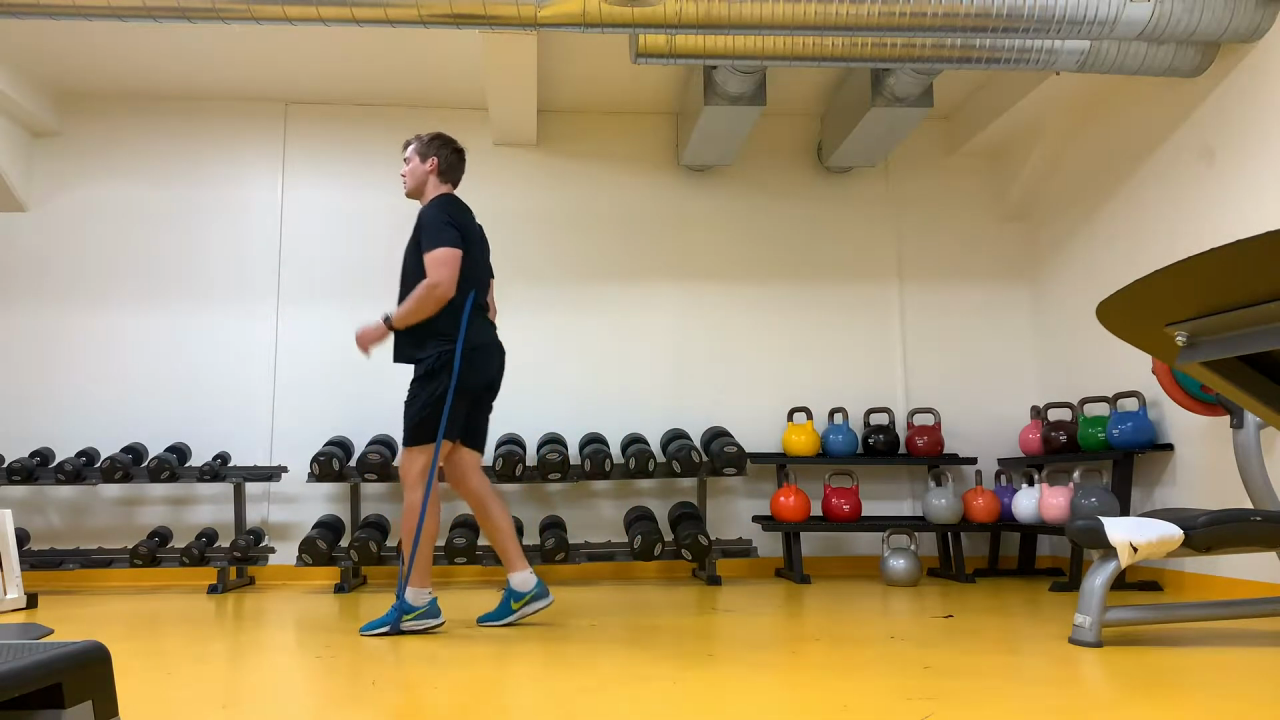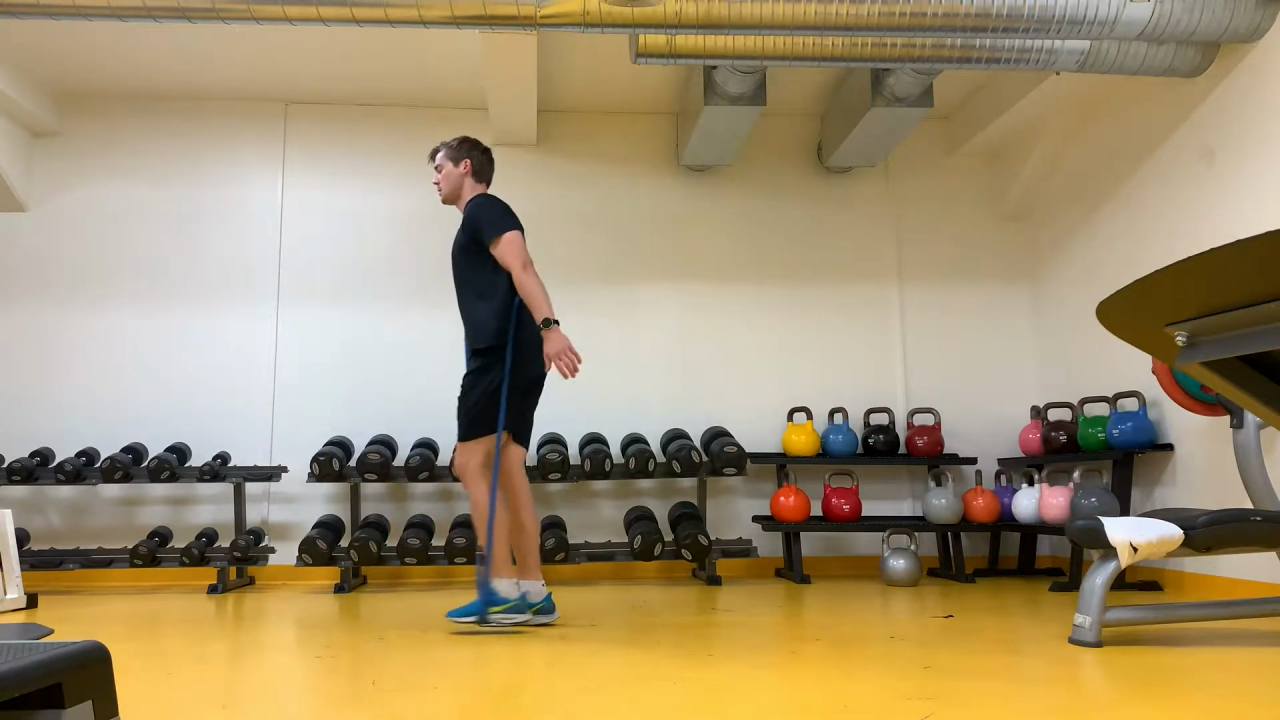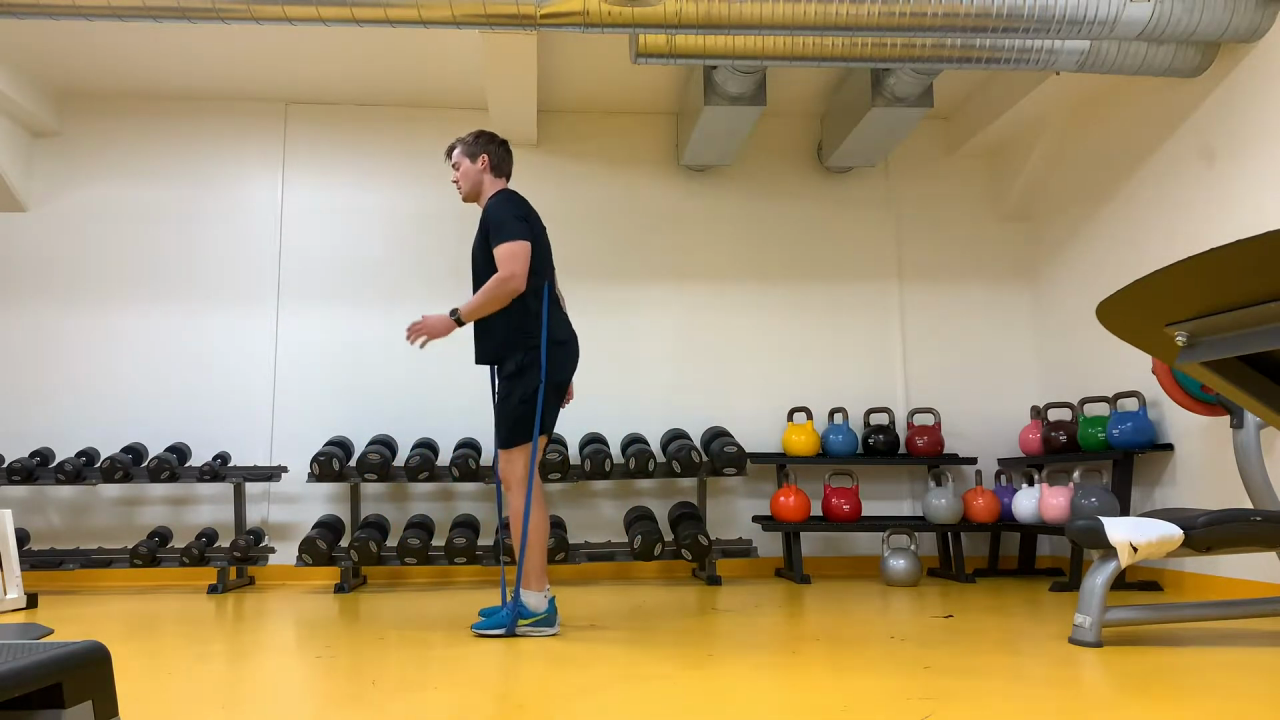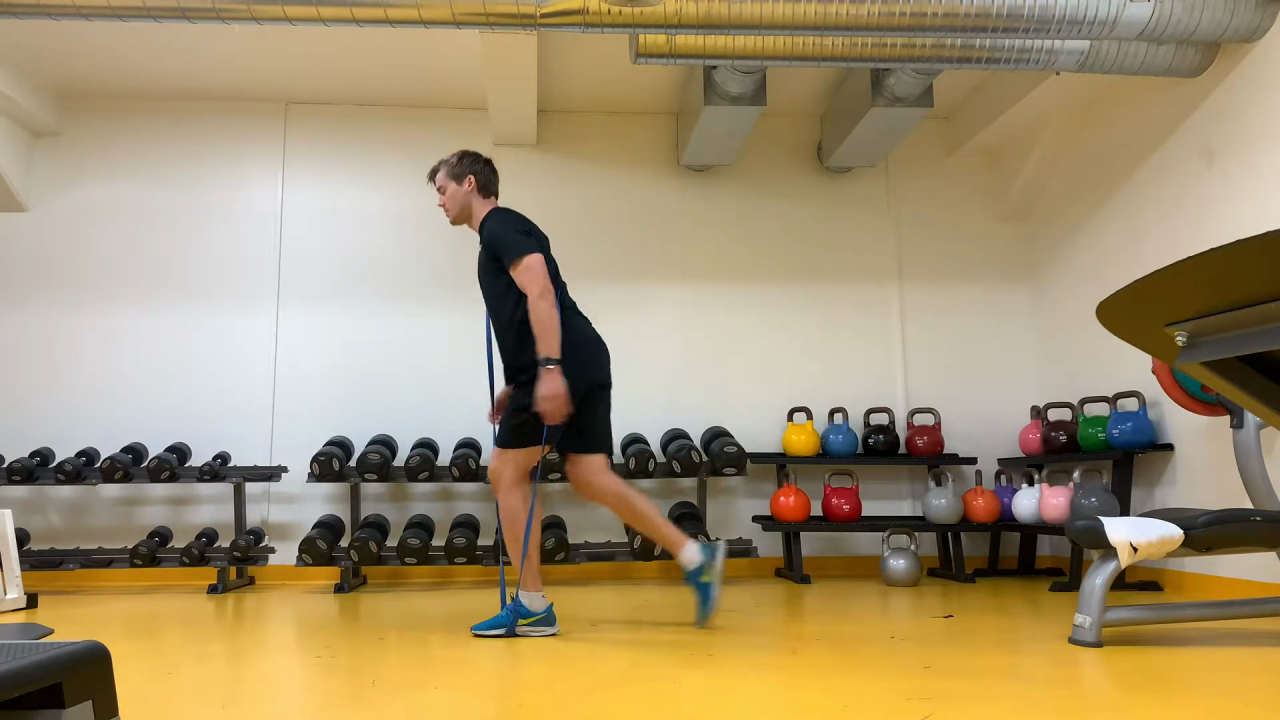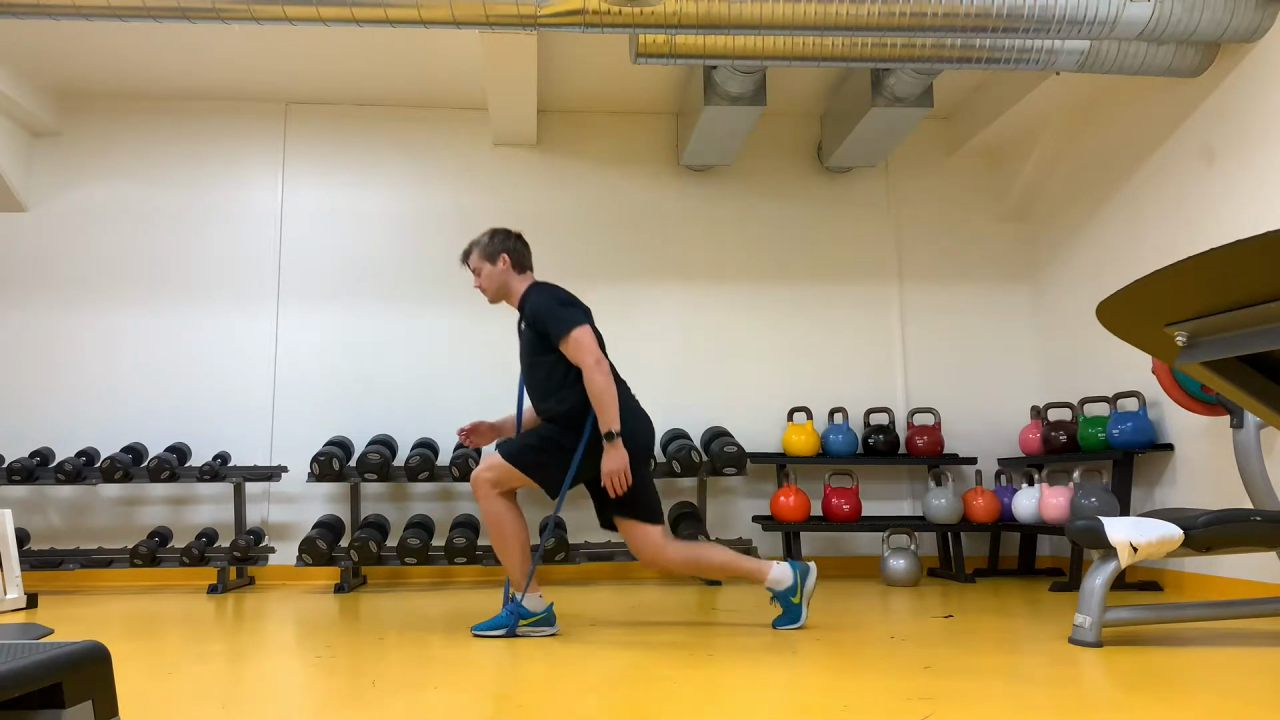
dt=0.4s
person 1, frame 1
left shoulder: (439, 213)
right shoulder: (466, 223)
left elbow: (440, 286)
left wrist: (386, 324)
left hip: (450, 359)
right hip: (475, 358)
left knee: (415, 473)
right knee: (466, 475)
left ankle: (417, 601)
right ankle: (525, 585)
person 1, frame 2
left shoulder: (484, 209)
right shoulder: (483, 218)
left elbow: (521, 268)
left wrist: (548, 327)
right wrist: (479, 367)
left hip: (507, 351)
right hip: (507, 354)
left knee: (472, 463)
right knee: (508, 471)
left ankle: (503, 592)
right ankle: (534, 595)
person 1, frame 3
left shoulder: (504, 207)
right shoulder: (511, 213)
left elbow: (512, 279)
left wrist: (451, 319)
right wrist: (556, 374)
left hip: (532, 354)
right hip: (534, 354)
left knee: (516, 474)
right knee: (519, 475)
left ankle: (534, 605)
right ankle: (535, 597)
person 1, frame 4
left shoulder: (500, 227)
right shoulder: (501, 232)
left elbow: (541, 295)
left wrist: (548, 368)
right wrist: (515, 387)
left hip: (557, 367)
right hip: (578, 365)
left knee: (505, 473)
right knee: (590, 478)
left ankle: (532, 607)
right ankle: (694, 558)
person 1, frame 5
left shoulder: (544, 302)
right shoulder: (536, 313)
left elbow: (594, 365)
left wrist: (611, 442)
right wrist: (501, 429)
left hip: (599, 431)
right hip: (615, 435)
left knee: (487, 480)
right knee: (658, 550)
left ankle: (530, 607)
right ankle: (784, 576)
